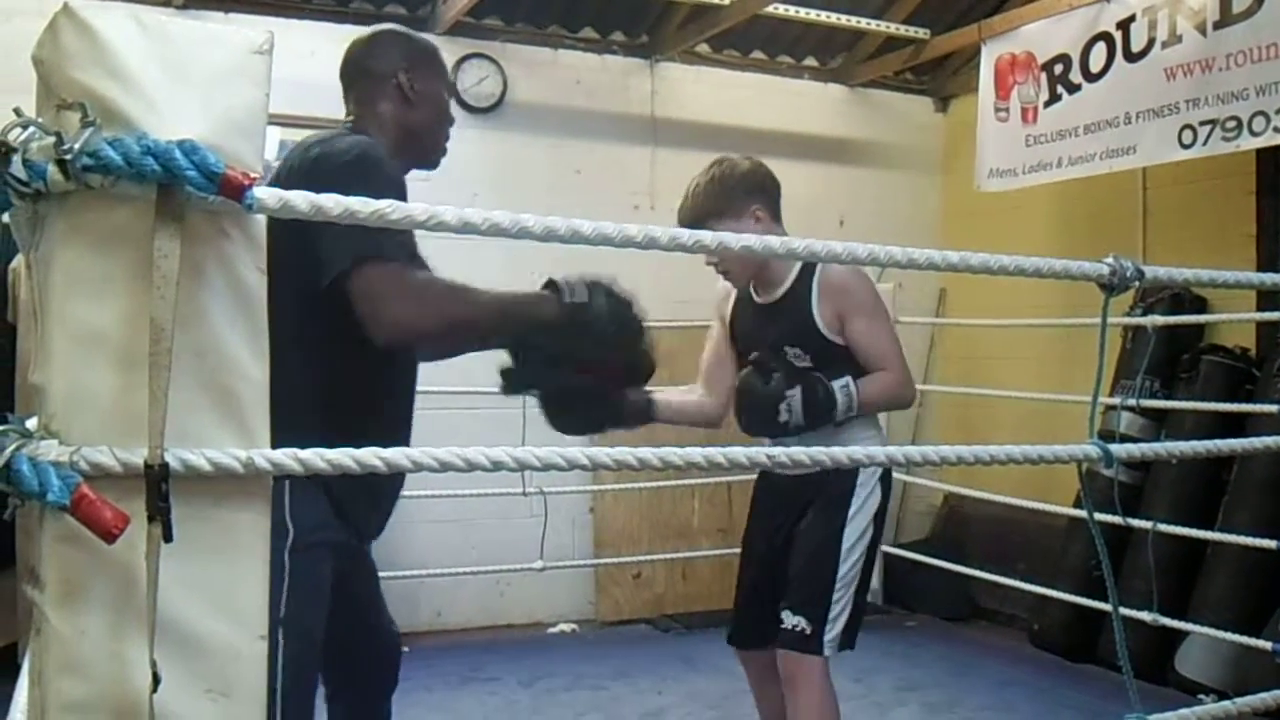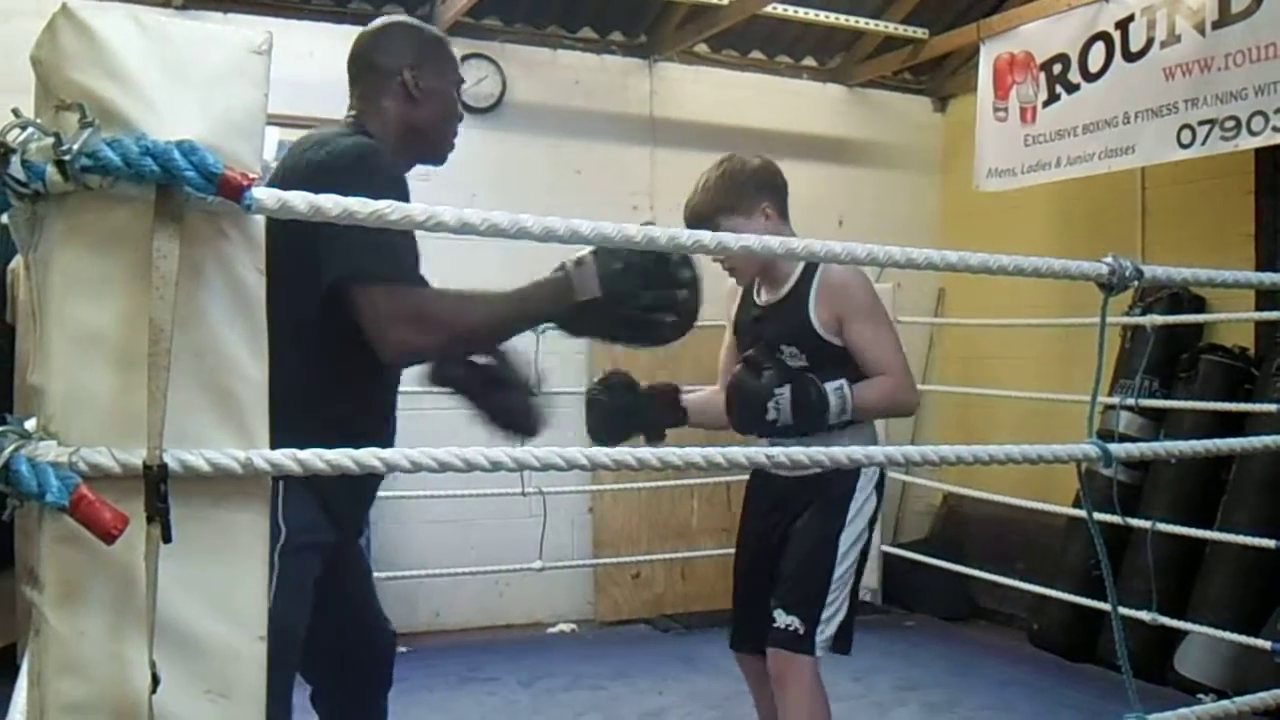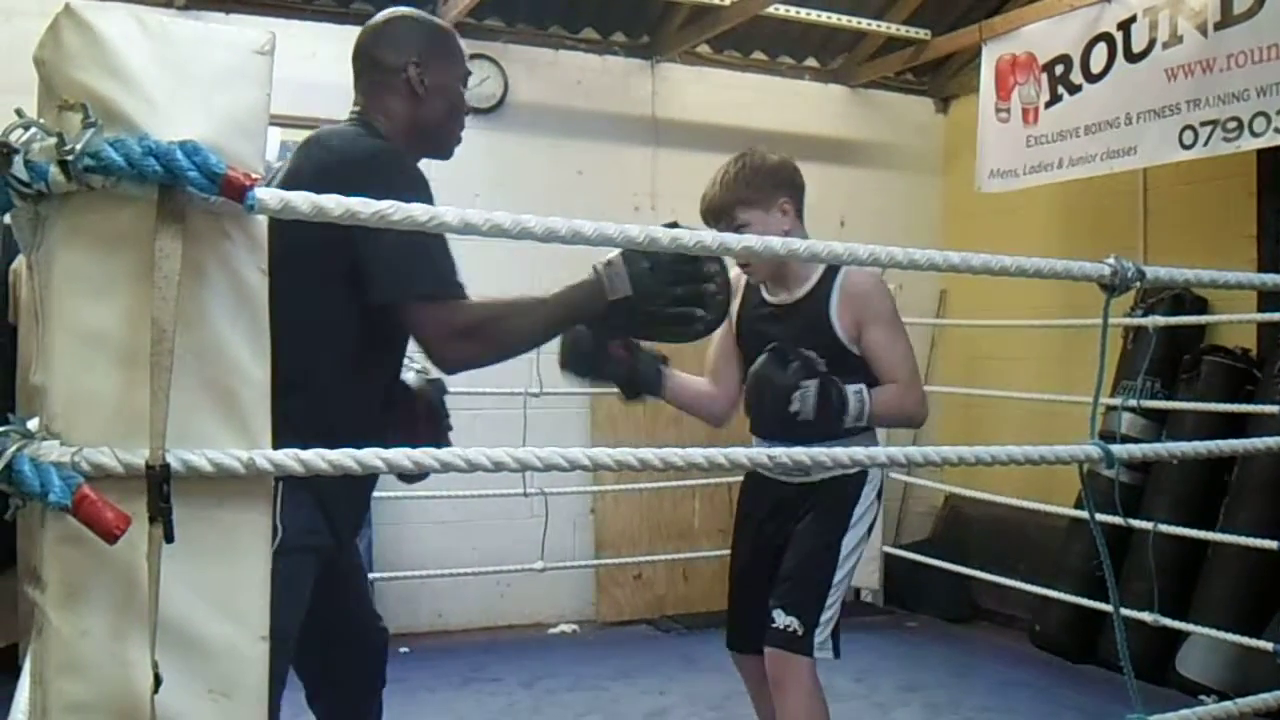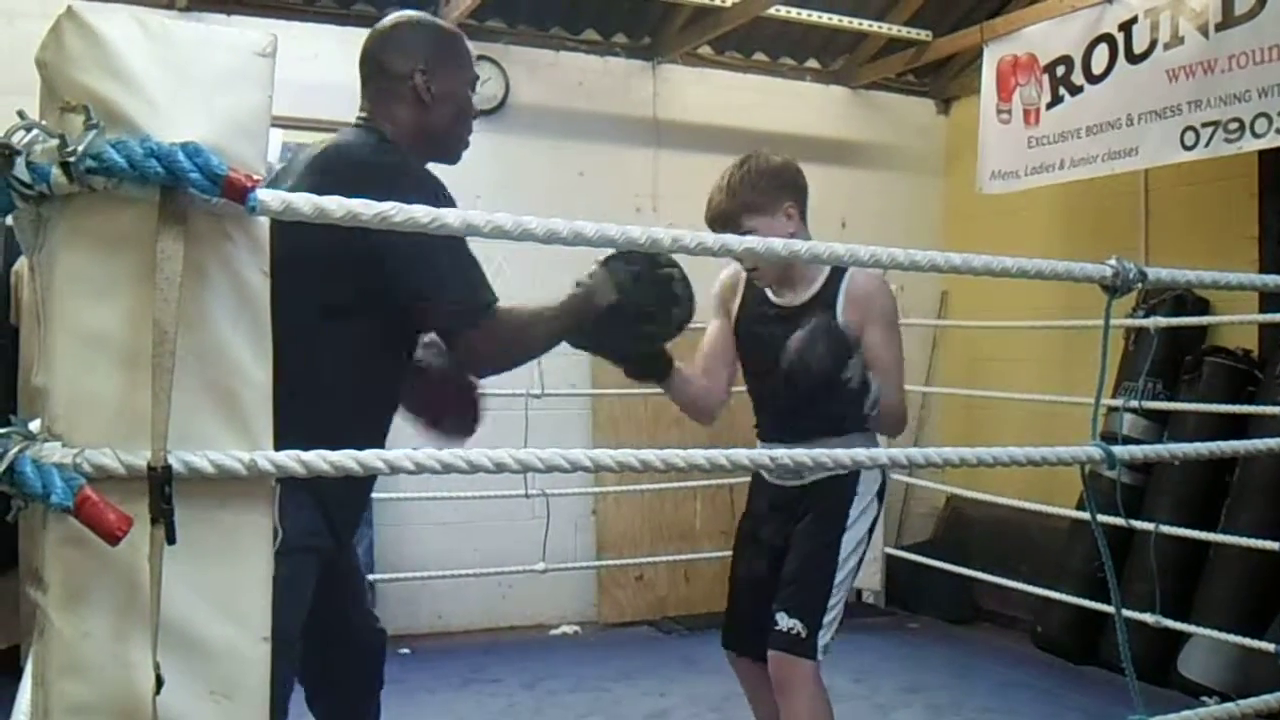
dt=0.1s
person 1, frame 1
left shoulder: (343, 170)
right shoulder: (353, 167)
left elbow: (403, 312)
right elbow: (397, 311)
left wrist: (521, 330)
right wrist: (551, 310)
left hip: (324, 484)
right hip: (293, 482)
left knee: (365, 661)
person 1, frame 2
left shoulder: (347, 166)
right shoulder: (351, 167)
right elbow: (405, 326)
left wrist: (465, 364)
right wrist: (565, 293)
left hip: (317, 482)
right hip: (280, 485)
left knee: (363, 660)
person 1, frame 3
left shoulder: (344, 162)
right shoulder: (375, 173)
right elbow: (451, 337)
left wrist: (390, 394)
right wrist: (601, 292)
left hip: (309, 477)
right hip: (275, 483)
left knee: (356, 656)
person 1, frame 4
left shoulder: (322, 167)
right shoulder: (398, 183)
right elbow: (482, 346)
left wrist: (410, 377)
right wrist: (591, 299)
left hip: (301, 481)
right hip: (278, 482)
left knee: (352, 657)
person 2, frame 1
left shoulder: (836, 281)
right shoulder: (735, 299)
left elbow: (899, 386)
right elbow: (712, 401)
left wrist: (826, 398)
right wrist: (626, 405)
left hip: (847, 477)
right hip: (783, 478)
left knee: (800, 652)
right knee: (756, 648)
person 2, frame 2
left shoulder: (838, 282)
right shoulder: (744, 295)
left elbow: (900, 392)
right elbow: (734, 401)
left wrist: (815, 401)
right wrist: (661, 407)
left hip: (839, 481)
right hip: (775, 481)
left knee: (788, 651)
right knee: (752, 648)
person 2, frame 3
left shoulder: (856, 287)
right shoulder: (741, 290)
left elbow: (911, 404)
right elbow: (717, 403)
left wrist: (833, 402)
right wrist: (641, 369)
left hip: (839, 484)
right hip: (770, 483)
left knee: (787, 655)
right knee: (749, 648)
person 2, frame 4
left shoulder: (861, 289)
right shoulder: (734, 290)
left elbow: (896, 414)
right elbow: (708, 401)
left wrist: (854, 392)
right wrist: (651, 362)
left hip: (840, 487)
right hip: (773, 487)
left knee: (790, 657)
right knee: (746, 650)
